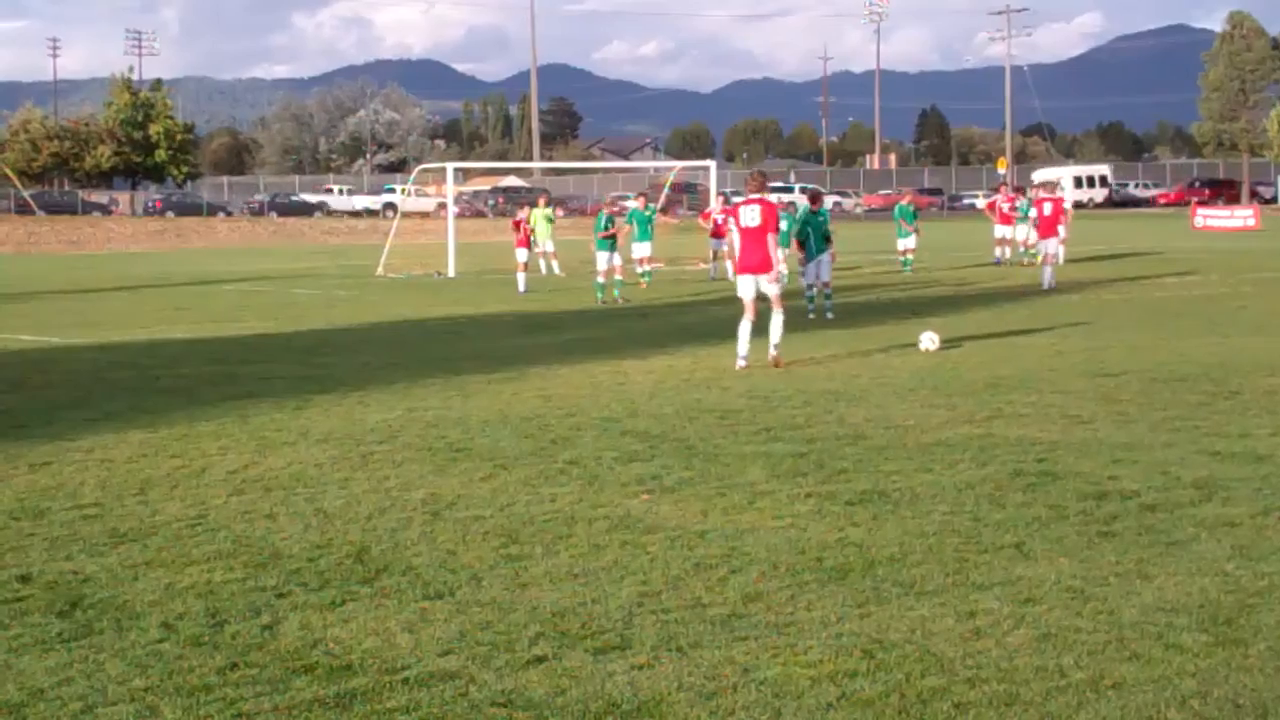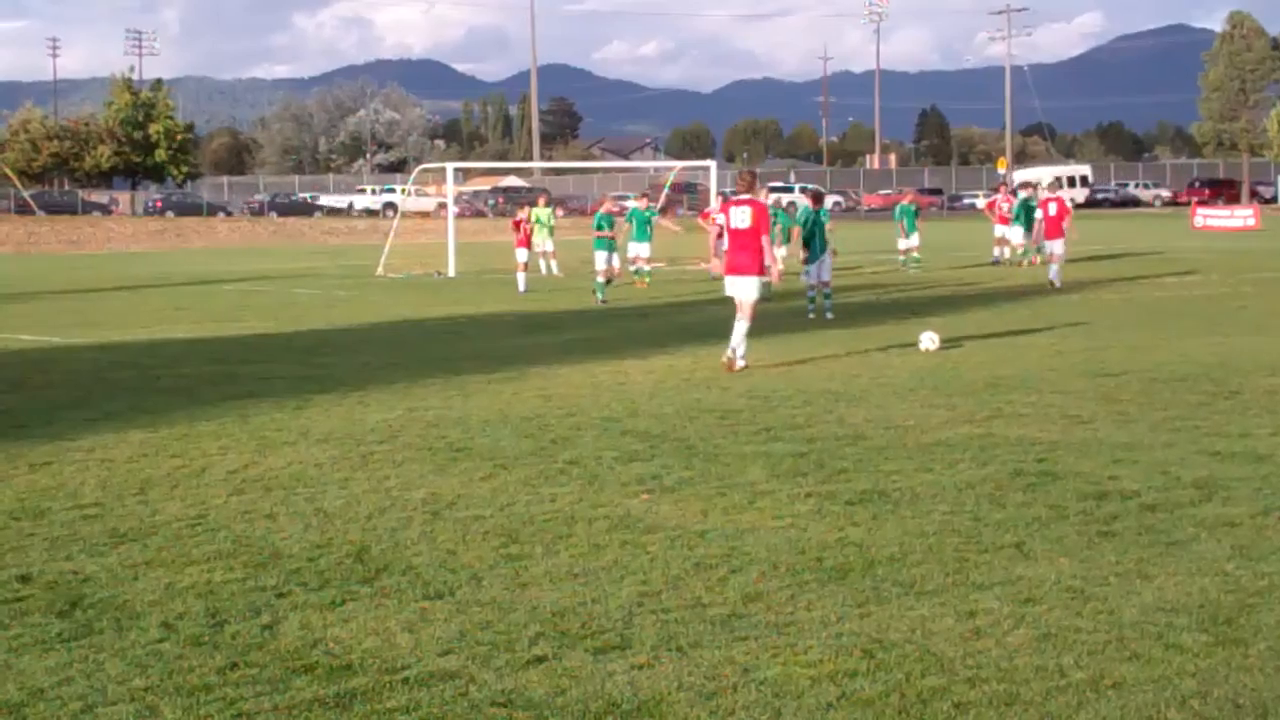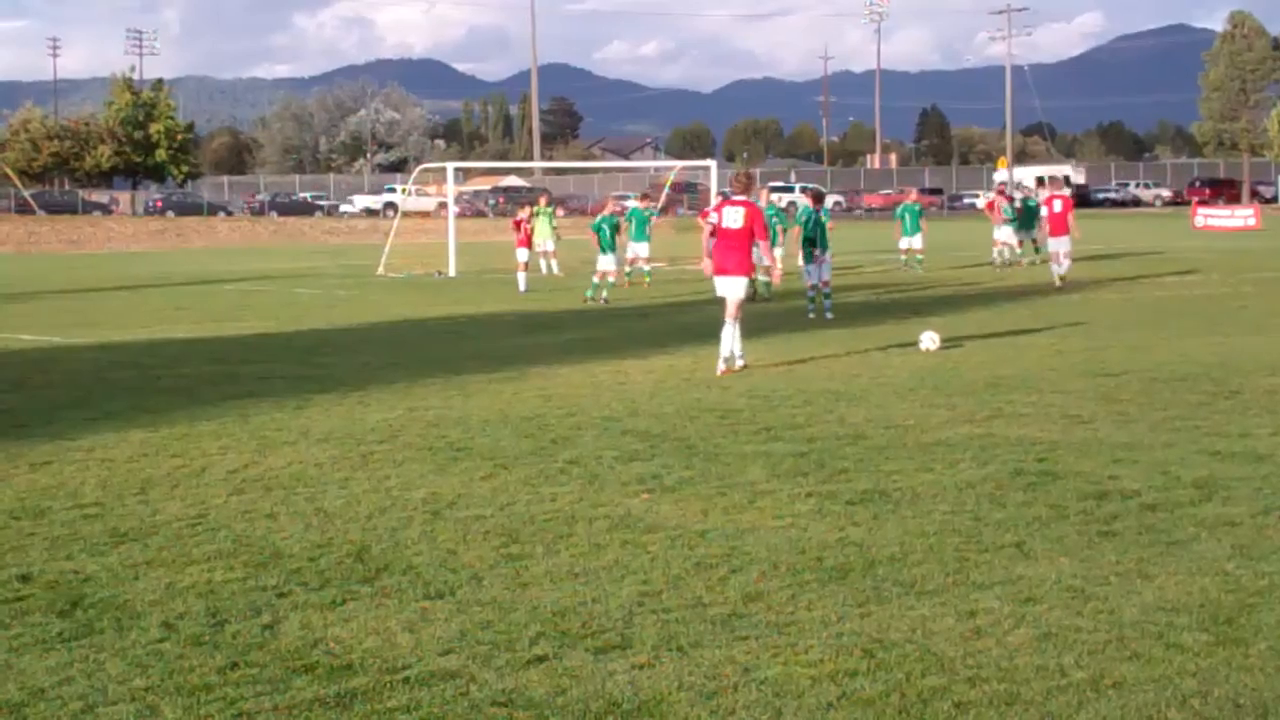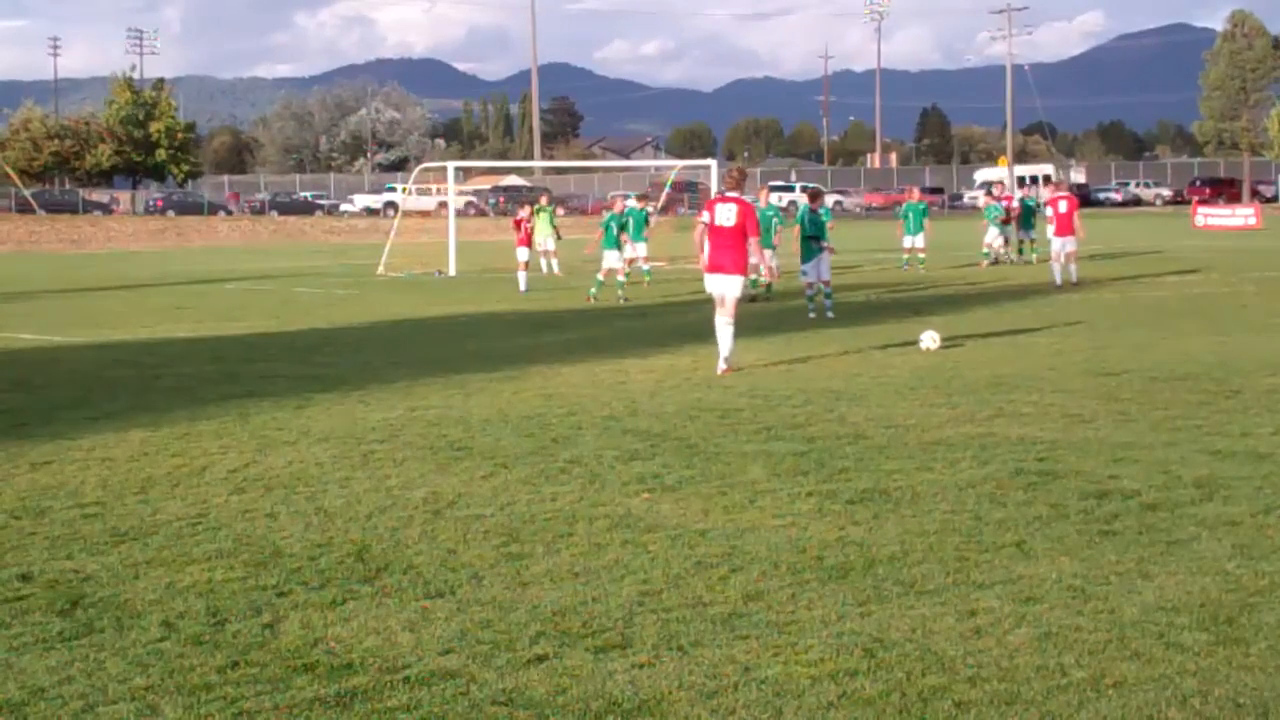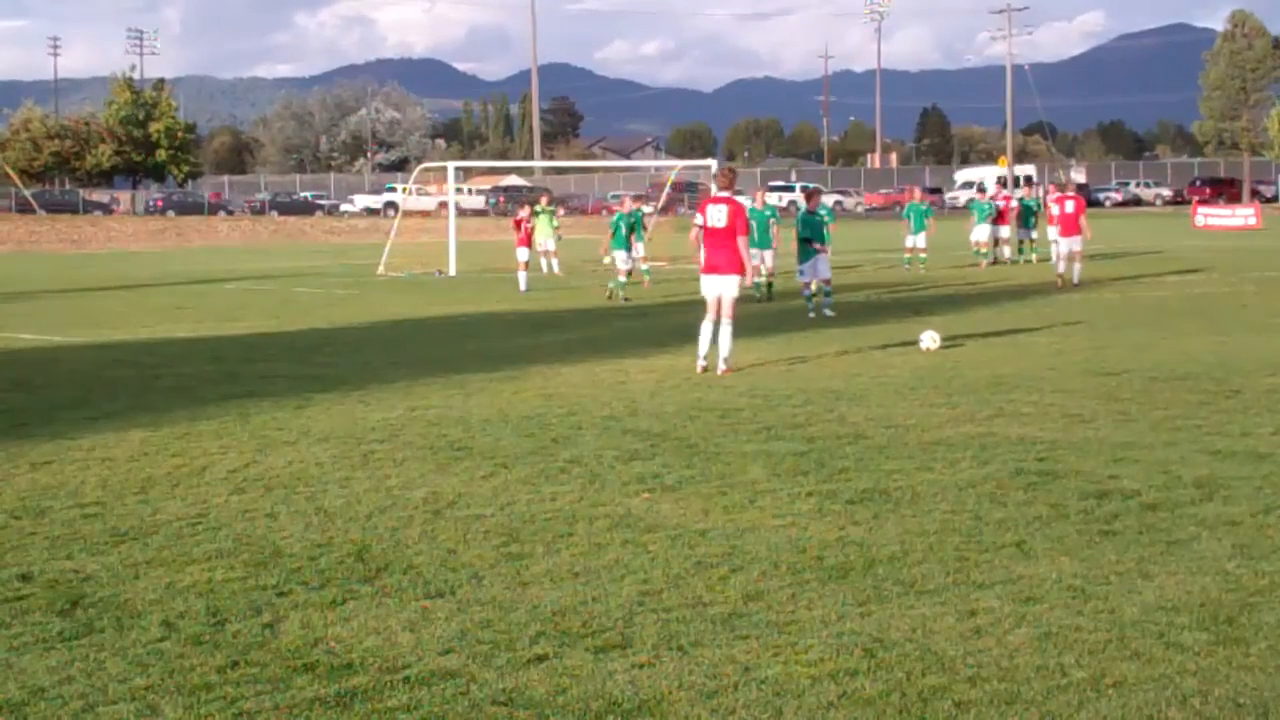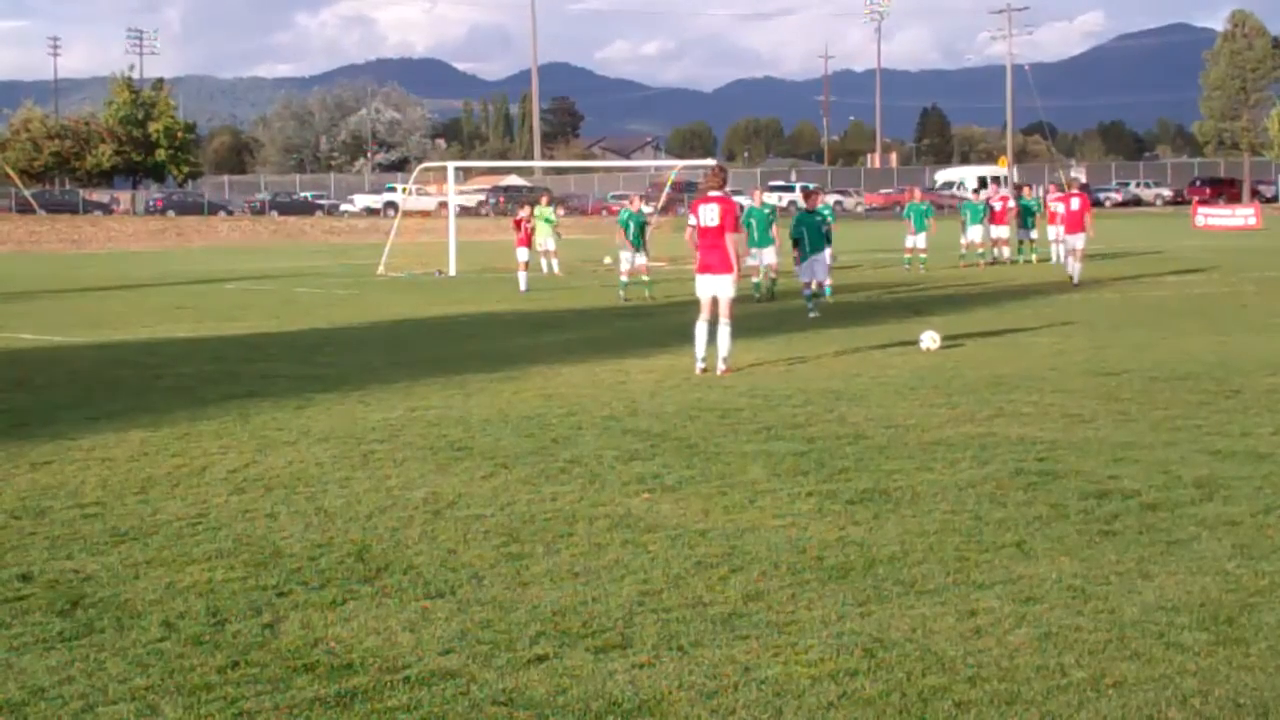
dt=0.2s
person 1, frame 1
left shoulder: (737, 208)
right shoulder: (769, 207)
left elbow: (731, 239)
right elbow: (771, 237)
right wrist: (775, 266)
left hip: (744, 267)
right hip: (764, 266)
left knee: (748, 314)
right knee: (777, 308)
left ankle: (741, 358)
right ankle: (774, 348)
person 1, frame 2
left shoulder: (726, 207)
right shoulder: (760, 208)
right elbow: (765, 240)
left wrist: (714, 257)
right wrist: (773, 267)
left hip: (731, 267)
right hip: (752, 267)
left knee: (742, 314)
right knee: (746, 315)
left ankle: (740, 359)
right ankle: (730, 351)
person 1, frame 3
left shoulder: (720, 207)
right shoulder: (754, 210)
left elbow: (706, 233)
right elbow: (763, 244)
left wrist: (706, 257)
right wrist: (774, 267)
left hip: (720, 267)
right hip: (740, 268)
left knee: (733, 314)
right knee: (731, 316)
left ankle: (738, 358)
right ankle: (723, 362)
person 1, frame 4
left shoulder: (712, 204)
right shoulder: (747, 208)
left elbow: (698, 233)
right elbow: (754, 242)
left wrist: (701, 254)
right wrist: (764, 266)
left hip: (713, 265)
right hip: (735, 266)
left knee: (719, 309)
right knee: (729, 315)
left ankle: (722, 355)
right ankle: (723, 363)
person 1, frame 5
left shoulder: (705, 205)
right shoulder: (737, 207)
left elbow: (693, 236)
right elbow: (742, 241)
right wrist: (749, 269)
left hip: (709, 266)
right hip: (730, 267)
left knee: (710, 314)
right knee: (726, 316)
left ankle: (701, 360)
right ankle: (723, 363)
person 1, frame 6
left shoulder: (697, 204)
right shoulder: (729, 204)
left elbow: (688, 236)
right elbow: (730, 238)
right wrist: (736, 265)
left hip: (704, 266)
right hip: (724, 267)
left knee: (704, 315)
right knee: (724, 316)
left ankle: (700, 362)
right ankle: (722, 364)
